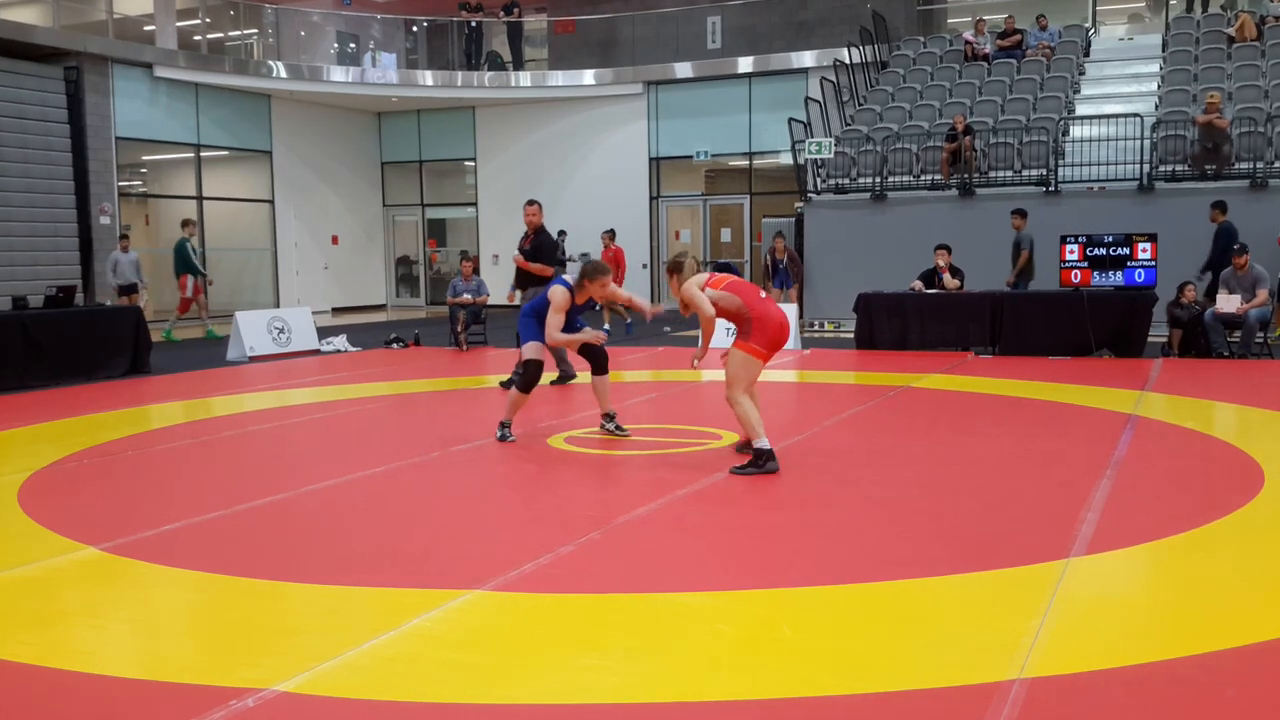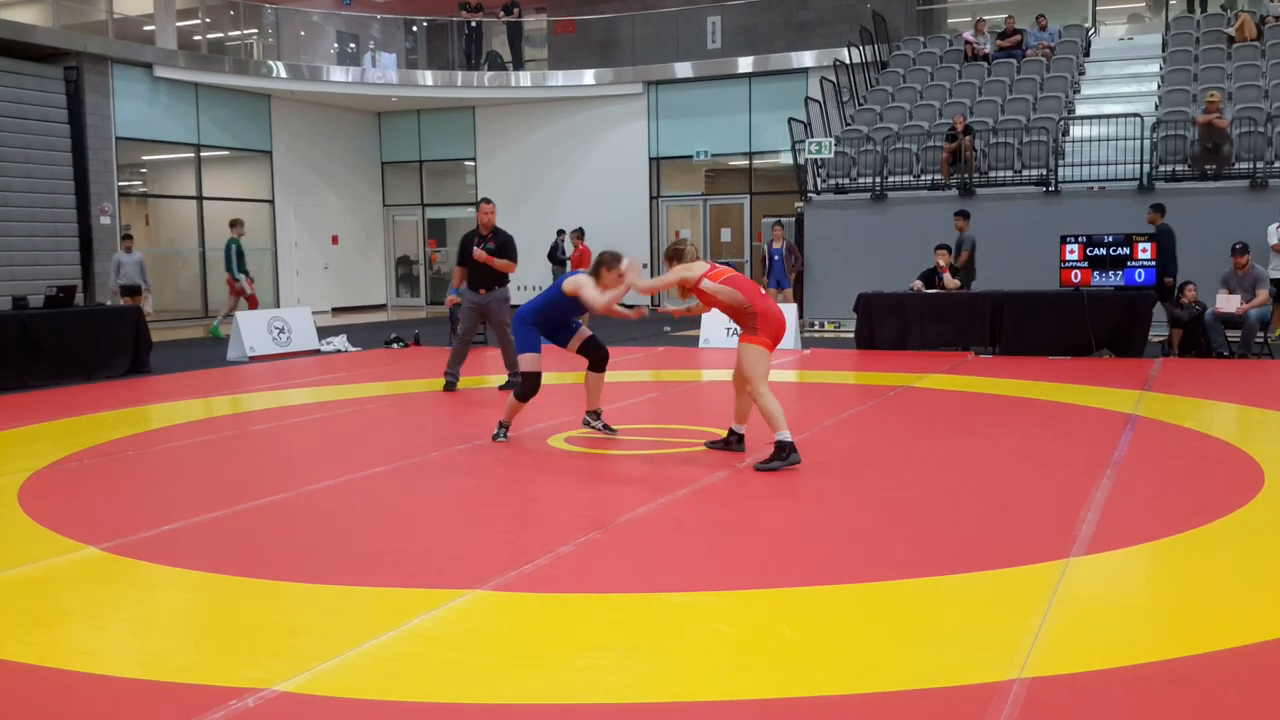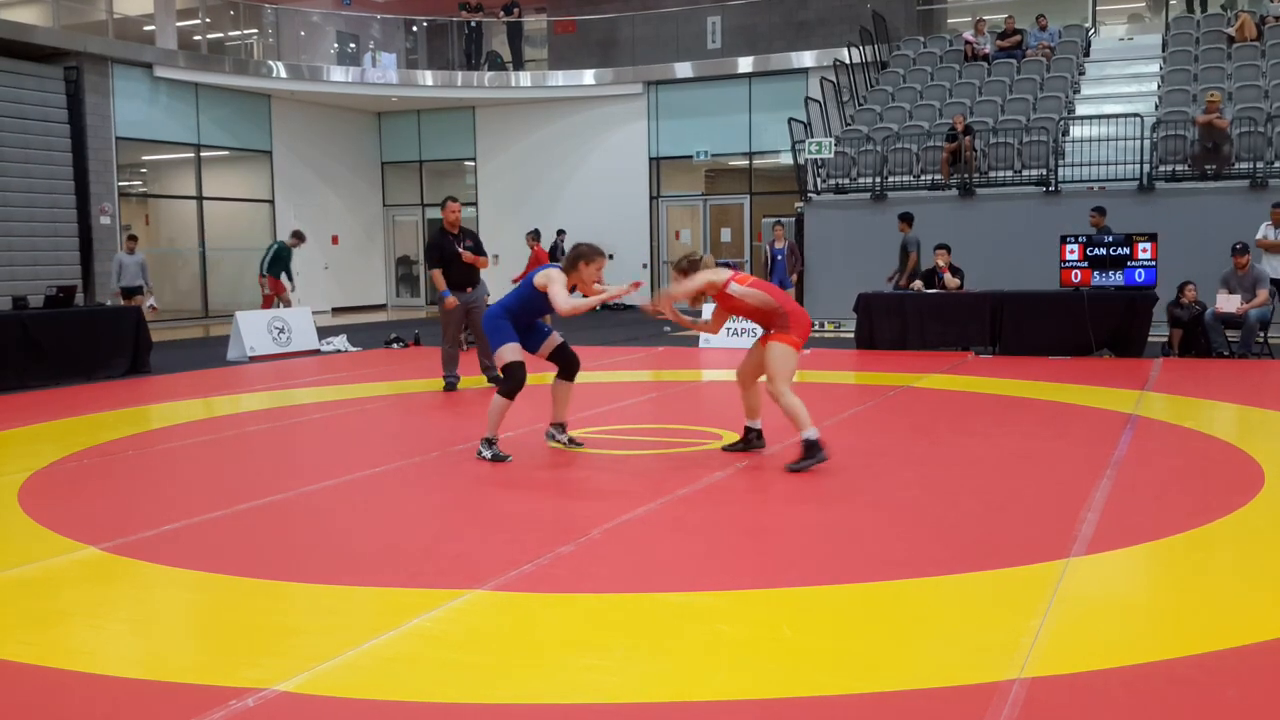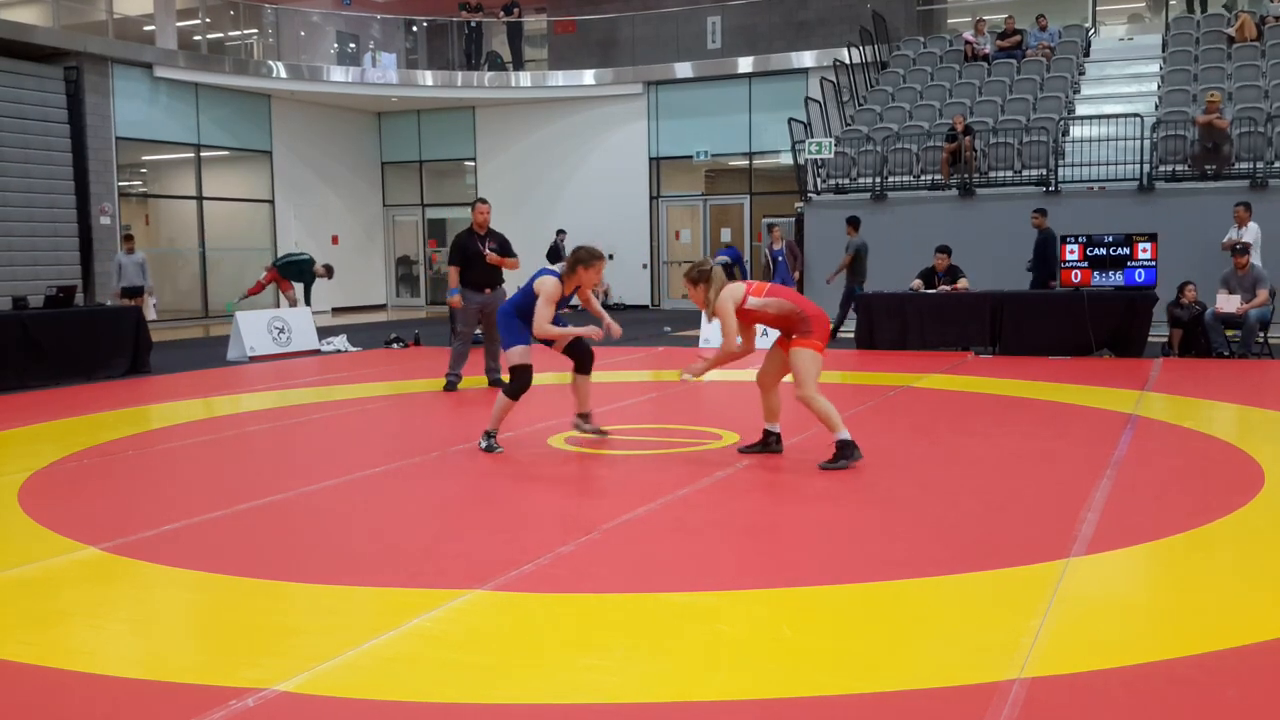
dt=0.7s
person 1, frame 1
left shoulder: (688, 286)
right shoulder: (712, 280)
left elbow: (709, 314)
left wrist: (702, 348)
right wrist: (735, 352)
left hip: (759, 324)
right hip: (778, 320)
left knee: (735, 394)
right knee: (742, 386)
left ankle: (764, 456)
right ankle: (753, 440)
person 1, frame 2
left shoulder: (687, 270)
right shoulder: (707, 271)
left elbow: (645, 287)
right elbow: (703, 307)
left wrist: (631, 277)
right wrist: (675, 311)
left hip: (761, 320)
right hip: (769, 317)
left knee: (756, 388)
right knee: (740, 381)
left ankle: (786, 448)
right ankle: (735, 437)
person 1, frame 3
left shoulder: (709, 277)
right shoulder: (720, 292)
left elbow: (677, 290)
right elbow: (713, 326)
left wrist: (661, 301)
right wrist: (677, 318)
left hip: (788, 322)
right hip: (784, 324)
left knee: (776, 388)
right knee: (744, 375)
left ankle: (813, 445)
right ankle: (753, 435)
person 1, frame 4
left shoulder: (724, 297)
right shoulder: (738, 299)
left elbow: (730, 347)
right elbow: (747, 347)
left wrist: (705, 365)
right wrist: (713, 361)
left hip: (810, 324)
right hip: (799, 327)
left knee: (805, 392)
right knee: (765, 379)
left ankle: (846, 445)
right ankle: (771, 438)
person 2, frame 1
left shoulder: (602, 288)
right shoulder: (562, 293)
left elbow: (629, 299)
right elbow: (550, 338)
left wrist: (646, 308)
right wrist: (584, 337)
left hip: (566, 318)
right hip: (533, 319)
left knee: (600, 357)
right knee: (531, 373)
left ankle: (608, 419)
right ankle: (505, 425)
person 2, frame 2
left shoulder: (602, 285)
right shoulder: (583, 281)
left elbow: (608, 308)
right elbow: (599, 306)
left wrist: (632, 314)
right wrist: (625, 286)
left hip: (555, 321)
right hip: (528, 321)
left knee: (599, 355)
right knee: (530, 384)
left ankle: (592, 416)
right ankle: (504, 424)
person 2, frame 3
left shoulder: (574, 278)
right shoulder: (555, 276)
left elbow: (597, 292)
right elbow: (565, 308)
left wrist: (624, 290)
right wrist: (607, 296)
left hip: (525, 322)
right hip: (500, 319)
left knee: (569, 362)
right knee: (515, 377)
left ankle: (556, 427)
right ankle: (487, 443)
person 2, frame 4
left shoulder: (578, 280)
right shoulder: (552, 284)
left elbow: (588, 300)
right elbow: (540, 330)
left wrist: (606, 319)
right wrist: (580, 331)
left hip: (540, 316)
right hip: (513, 318)
left knee: (584, 355)
right knee: (522, 380)
left ankle: (584, 418)
right ankle: (489, 434)
person 3, frame 1
left shoulder: (546, 240)
right shoulder: (525, 237)
left elbow: (548, 270)
left wrist: (523, 263)
right wrist: (513, 288)
left hip: (538, 292)
right hip: (529, 292)
left ankle: (520, 376)
right ankle: (566, 371)
person 3, frame 2
left shoulder: (505, 238)
right shoulder: (468, 238)
left elbow: (511, 267)
right elbow: (460, 267)
left wrist: (488, 259)
right wrist: (454, 291)
left hip: (497, 294)
right hip: (472, 295)
left knee: (505, 337)
right knee: (462, 337)
left ankle: (515, 376)
right ankle: (451, 377)
person 3, frame 3
left shoulder: (471, 235)
right shoulder: (436, 240)
left elbow: (485, 262)
right elbow: (435, 271)
left wrist: (473, 259)
right wrist: (446, 294)
left hip: (475, 292)
right hip: (451, 295)
left knee: (484, 334)
right knee: (451, 339)
left ankle: (492, 373)
right ankle: (451, 377)
person 3, frame 4
left shoulder: (499, 238)
right shoulder: (462, 239)
left elbow: (515, 263)
right elbow: (453, 268)
left wrist: (499, 260)
right wrist: (454, 292)
left hip: (495, 293)
right hip: (470, 294)
left knee: (494, 337)
right knee: (462, 336)
left ankle: (494, 375)
right ankle: (453, 377)
